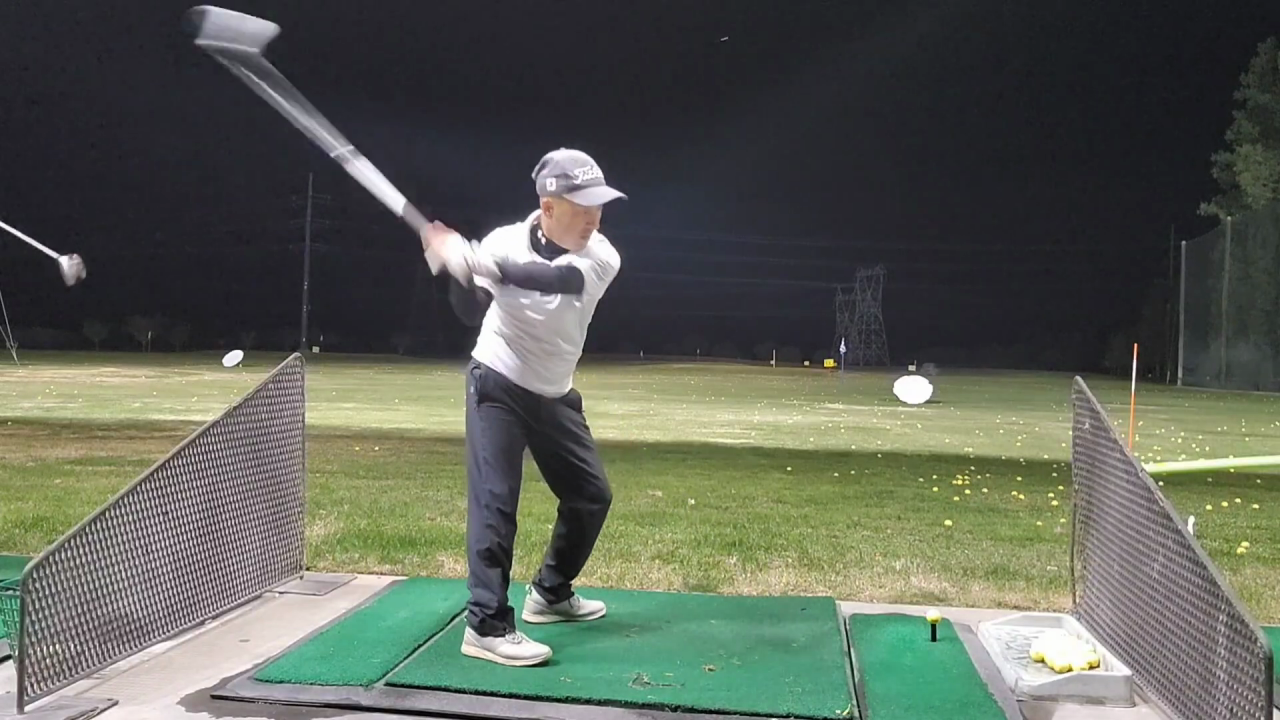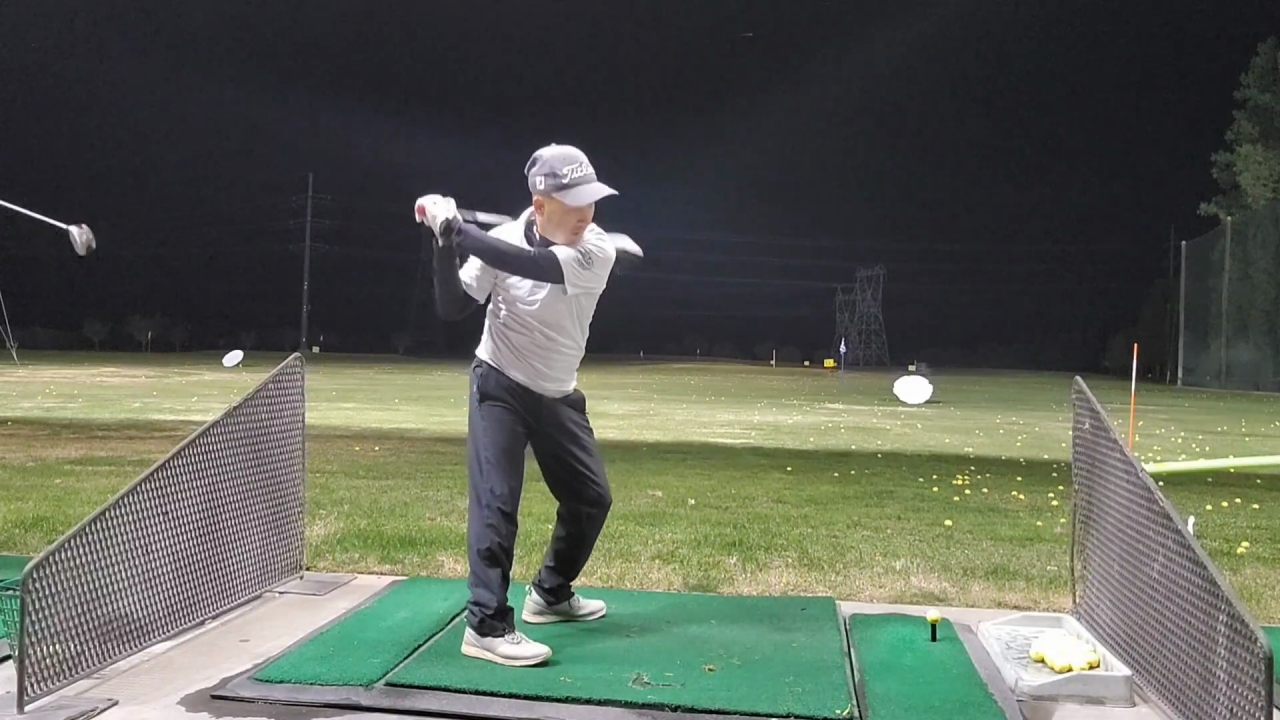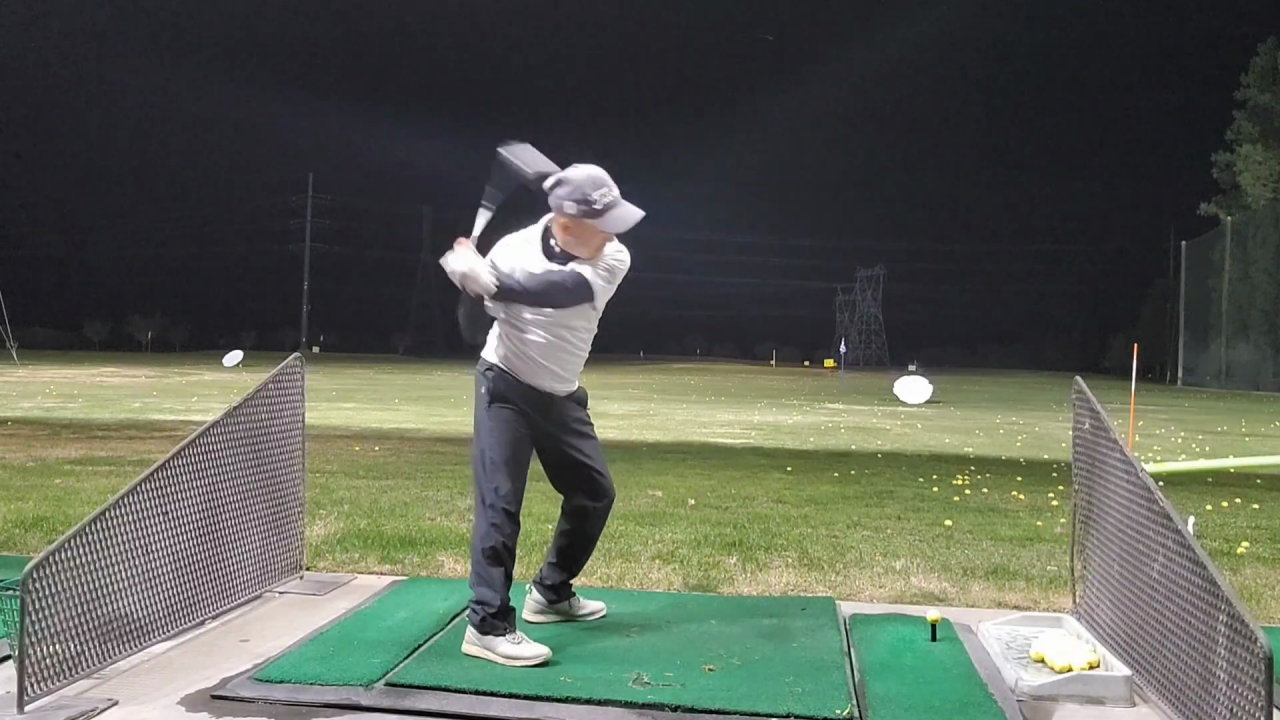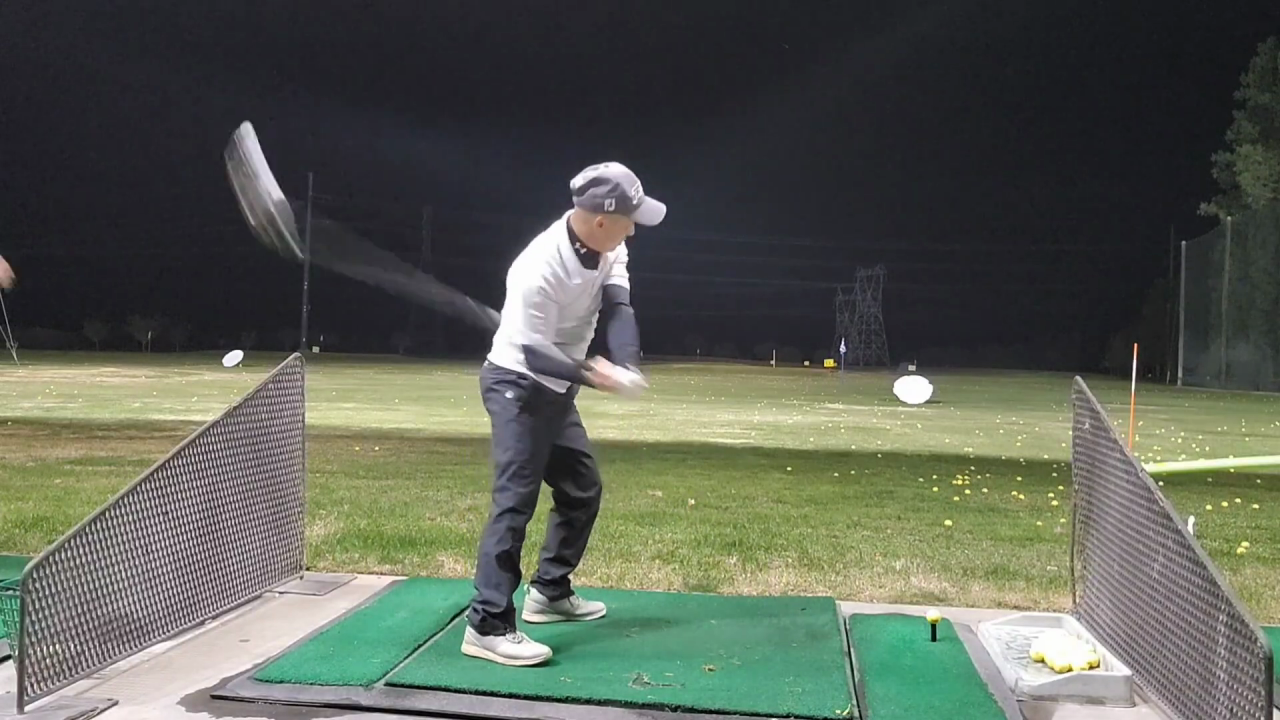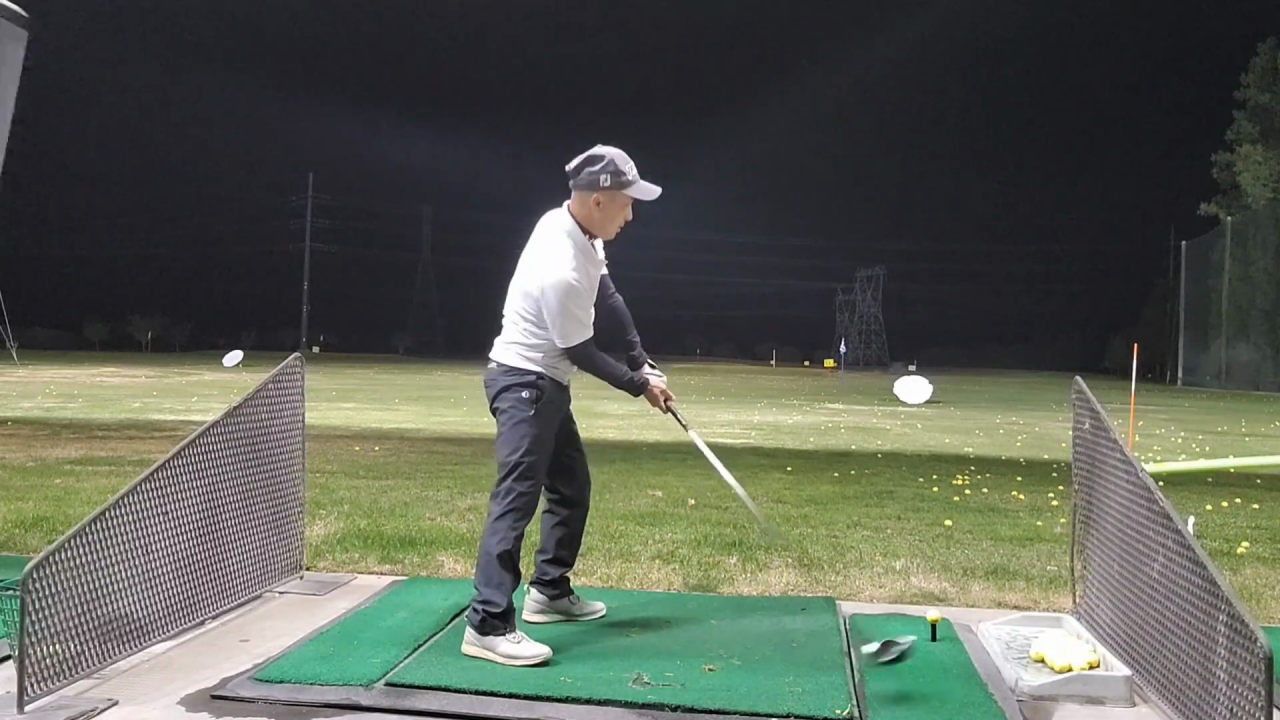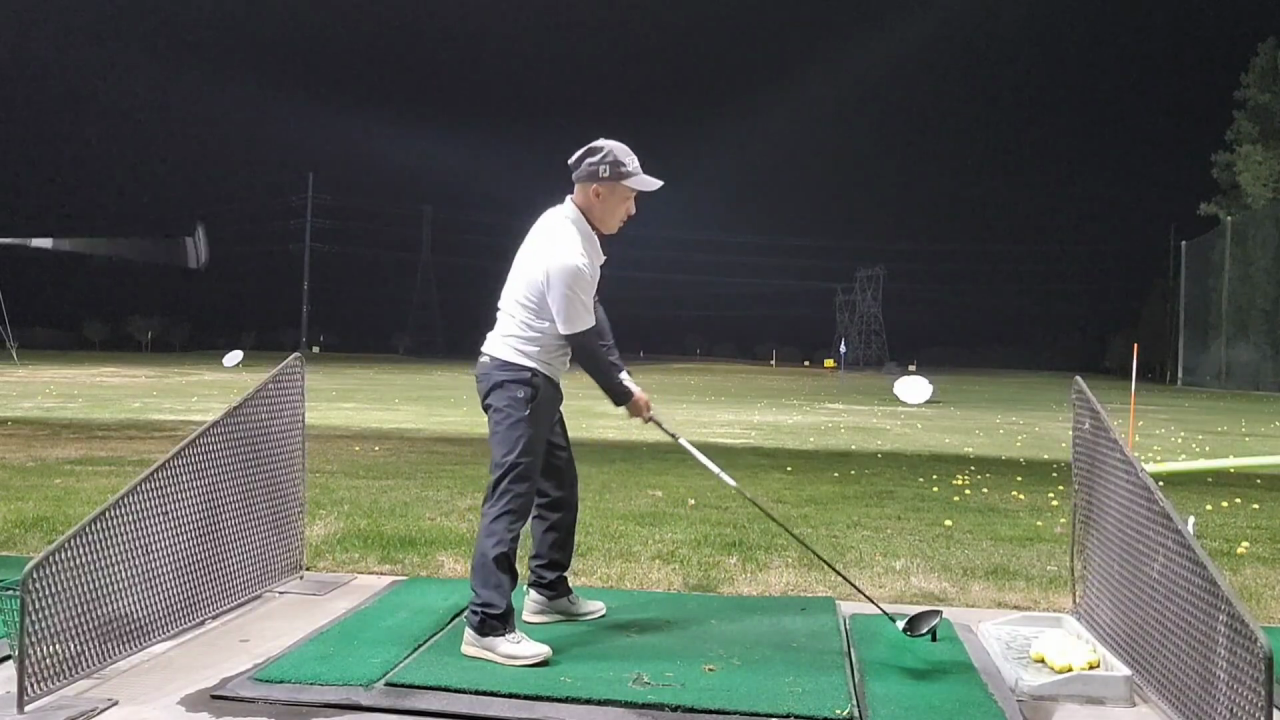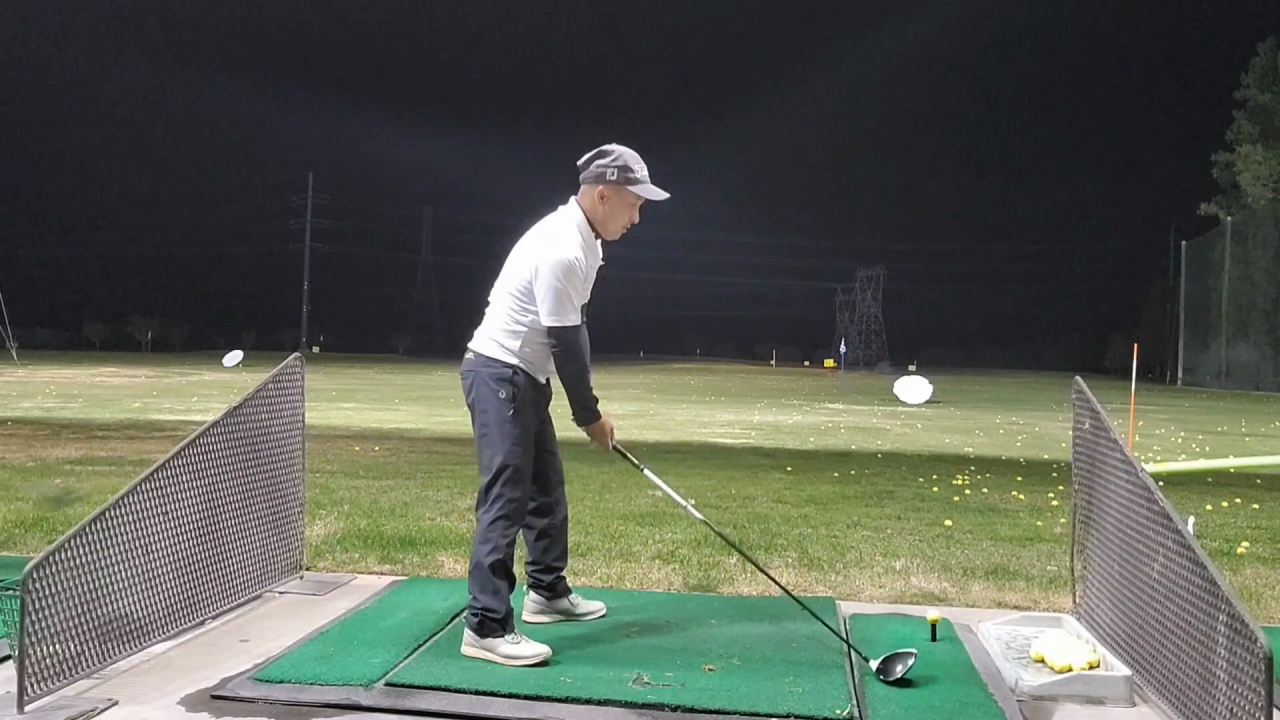
dt=0.3s
person 1, frame 1
left shoulder: (602, 259)
right shoulder: (503, 240)
left elbow: (549, 279)
right elbow: (471, 310)
left wrist: (479, 264)
right wrist: (457, 265)
left hip: (555, 395)
right hip: (496, 384)
left knee: (591, 495)
right knee: (495, 500)
left ankle: (550, 593)
right ankle: (486, 626)
person 1, frame 2
left shoulder: (598, 251)
right shoulder: (501, 238)
left elbow: (526, 263)
right elbow: (453, 308)
left wrist: (453, 225)
right wrist: (444, 243)
left hip: (558, 395)
right hip: (499, 385)
left knee: (591, 498)
right knee: (496, 499)
left ankle: (550, 593)
right ankle: (486, 625)
person 1, frame 3
left shoulder: (612, 259)
right shoulder: (511, 253)
left elbow: (558, 294)
left wrist: (488, 284)
right wrist: (473, 281)
left hip: (563, 395)
right hip: (506, 387)
left knee: (593, 493)
right knee: (500, 498)
left ankle: (551, 592)
right ankle: (487, 623)
person 1, frame 4
left shoulder: (610, 250)
right shoulder: (537, 268)
left elbow: (619, 311)
right elbow: (534, 352)
left wrist: (622, 367)
right wrist: (589, 373)
left hip: (556, 388)
right hip: (516, 384)
left knee: (582, 488)
right knee: (516, 497)
left ankle: (550, 591)
right ankle: (488, 624)
person 1, frame 5
left shoulder: (567, 226)
right shoulder: (563, 271)
left elbow: (607, 298)
right elbow: (581, 353)
left wrist: (643, 363)
right wrist: (639, 386)
left hip: (541, 381)
right hip: (524, 382)
left knee: (571, 486)
right knee: (517, 495)
left ankle: (549, 591)
right ankle: (487, 625)
person 1, frame 6
left shoulder: (566, 222)
right shoulder: (567, 257)
left elbow: (590, 317)
right elbow: (583, 343)
left wrist: (621, 371)
right wrist: (623, 395)
left hip: (532, 376)
right hip: (516, 377)
left knee: (559, 487)
right knee: (514, 496)
left ankle: (548, 591)
right ankle: (487, 625)
person 1, frame 7
left shoulder: (577, 236)
right shoulder: (563, 250)
left elbow: (570, 334)
right elbow: (564, 342)
left wrist: (587, 404)
right wrist: (588, 414)
left hip: (523, 376)
right hip: (500, 374)
left knee: (546, 485)
right knee: (506, 495)
left ankle: (546, 591)
right ankle: (486, 625)
